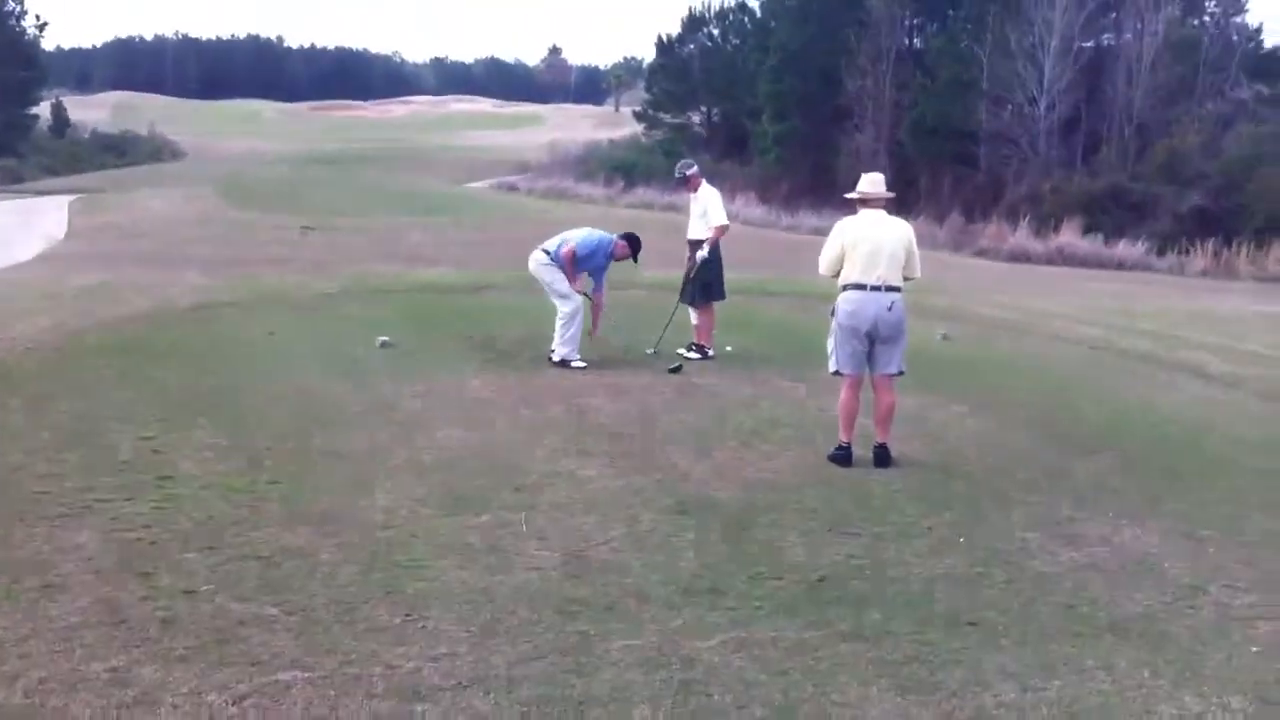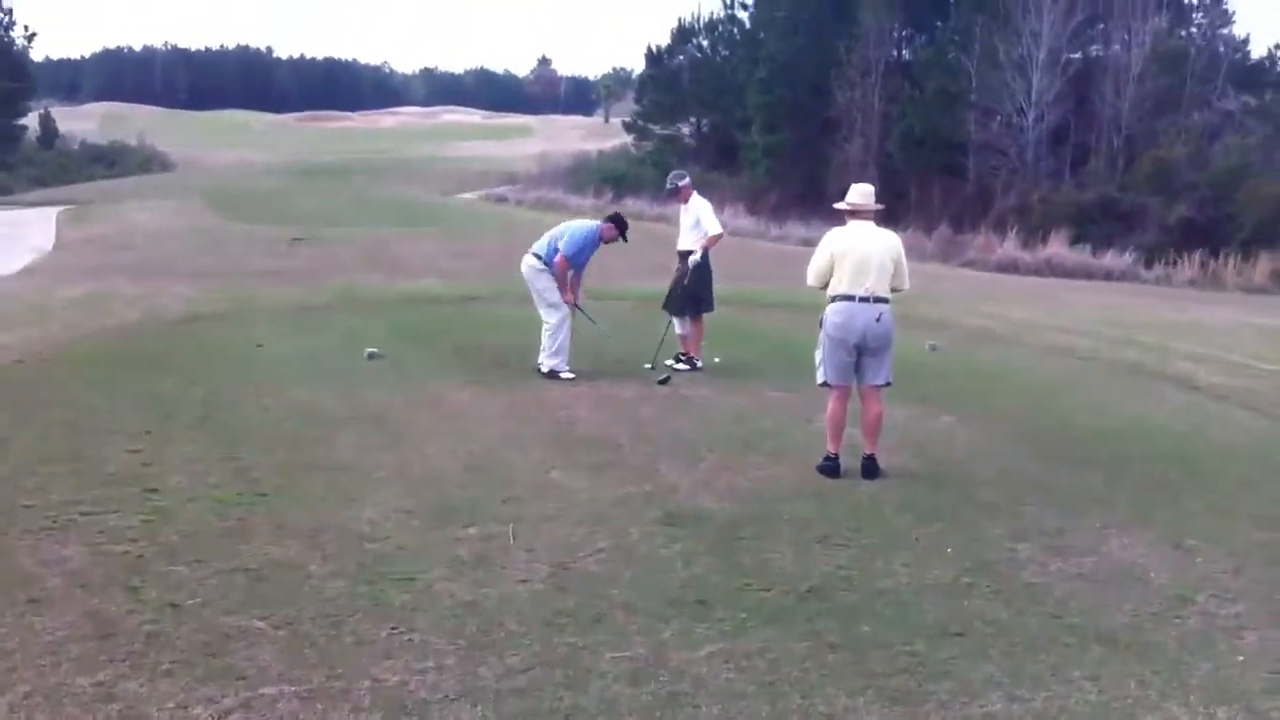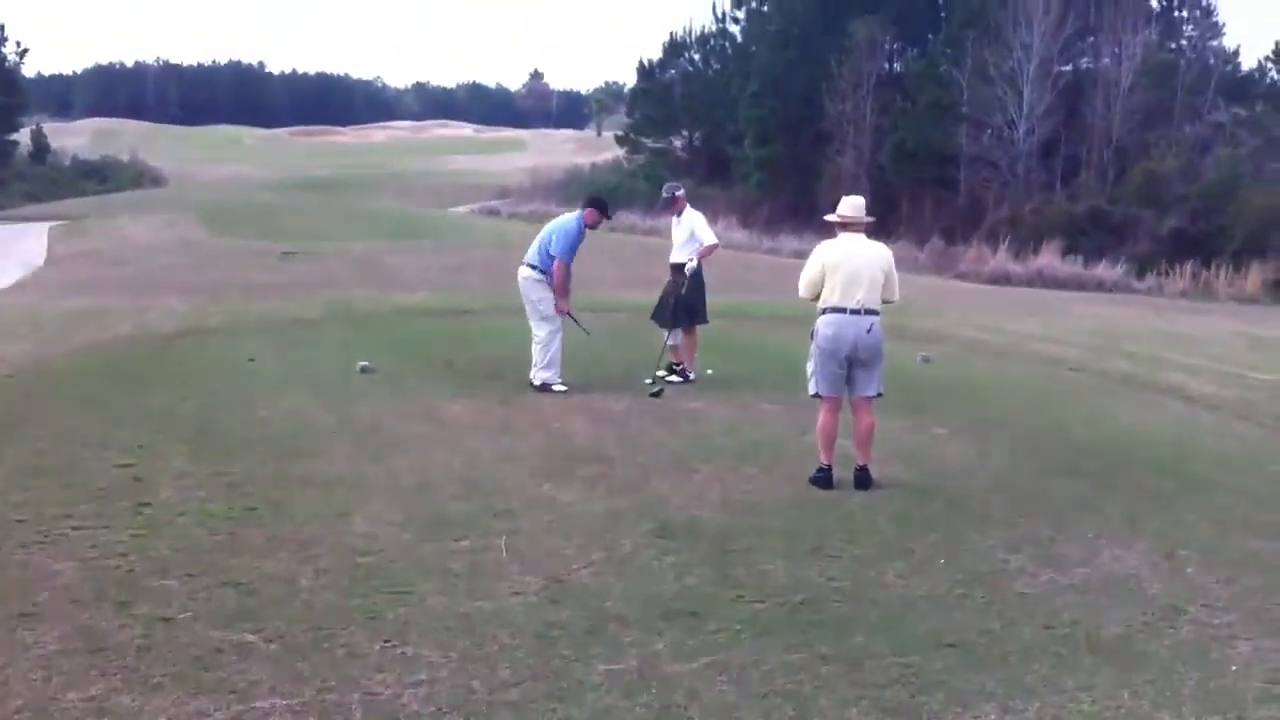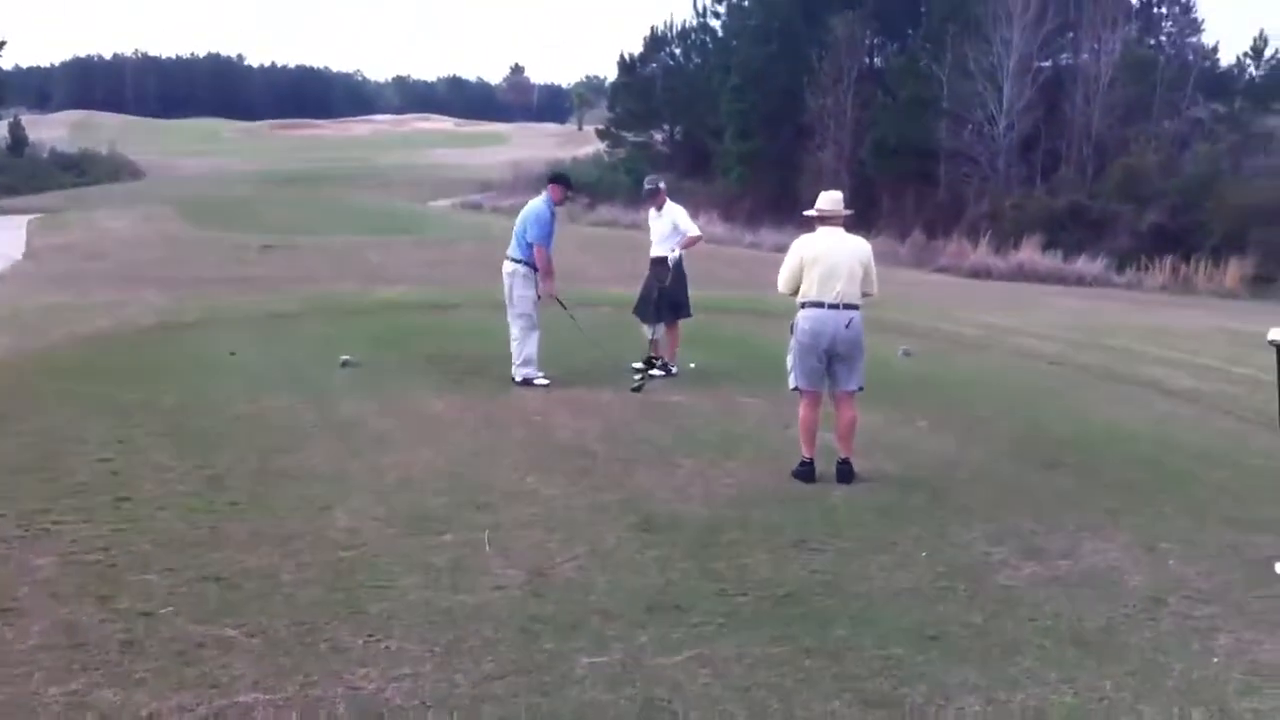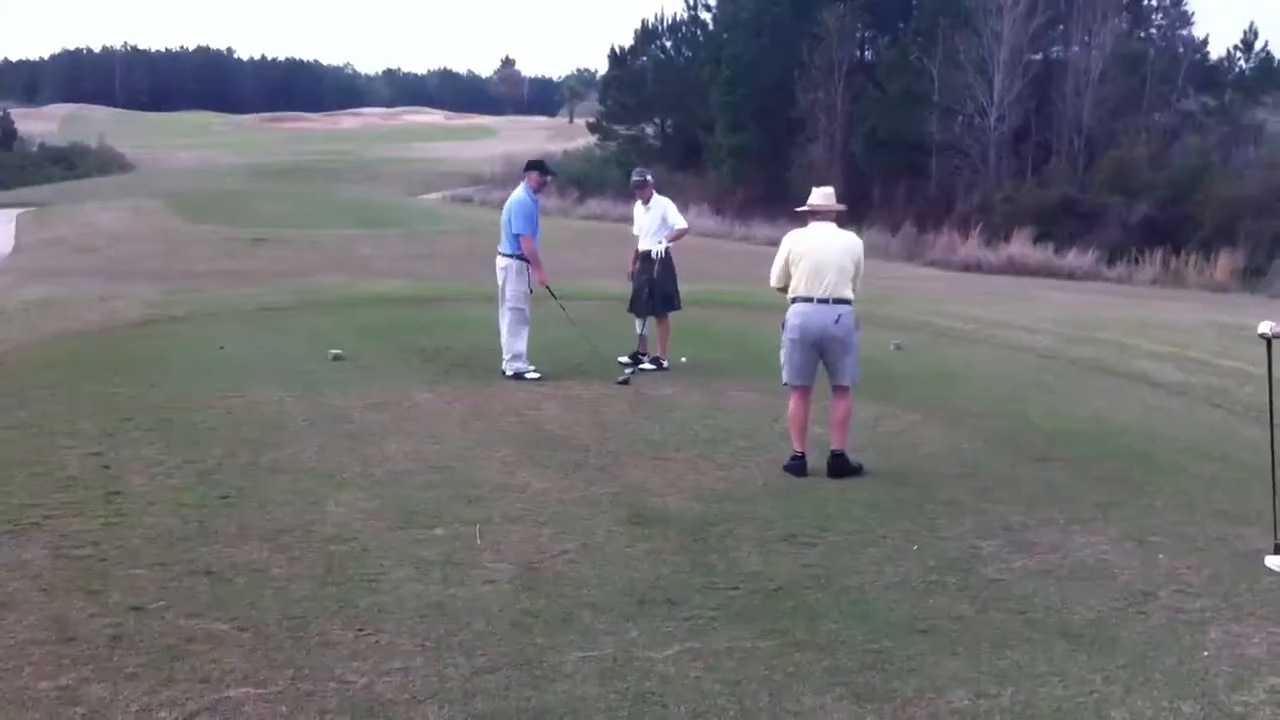
dt=0.2s
person 1, frame 1
left shoulder: (847, 225)
right shoulder: (903, 228)
left elbow: (827, 269)
right elbow: (912, 273)
left hip: (854, 303)
right hip: (891, 304)
left knee: (851, 380)
right knee: (884, 381)
left ankle: (844, 447)
right ankle: (882, 448)
person 1, frame 2
left shoulder: (836, 236)
right shoulder: (892, 240)
left elbow: (815, 280)
right elbow: (900, 284)
left hip: (842, 314)
right hip: (878, 316)
left knee: (838, 391)
right knee: (872, 393)
left ankle: (832, 458)
right ankle: (870, 459)
person 1, frame 3
left shoulder: (826, 249)
right shoulder: (883, 252)
left elbow: (806, 292)
right elbow: (890, 296)
left hip: (833, 326)
right hip: (869, 328)
left knee: (830, 403)
right knee: (864, 404)
left ankle: (825, 470)
right ankle: (863, 471)
person 1, frame 4
left shoulder: (804, 243)
right shoulder: (861, 246)
left elbow: (785, 287)
right elbow: (869, 290)
left hip: (812, 321)
right hip: (849, 322)
left knee: (810, 397)
right knee: (846, 398)
left ankle: (807, 463)
right ankle: (845, 464)
person 1, frame 5
left shoulder: (794, 238)
right shoulder: (853, 241)
left elbow: (778, 283)
right elbow: (853, 284)
left hip: (802, 316)
right hip: (840, 316)
left knee: (800, 391)
right knee: (842, 391)
left ankle: (798, 457)
right ankle: (838, 456)
person 2, frame 1
left shoulder: (709, 194)
right shoulder: (695, 195)
left elbow: (722, 225)
left wrist: (706, 247)
left hip: (706, 252)
right hip: (697, 250)
left knee: (704, 301)
right knee: (693, 300)
left ankle: (707, 347)
right ankle: (697, 342)
person 2, frame 2
left shoulder: (701, 205)
right shoulder: (685, 206)
left elbow: (717, 233)
left wrist: (700, 252)
left hip: (696, 262)
right hip: (685, 262)
left knee: (694, 312)
right knee: (676, 309)
left ankle: (695, 358)
right ankle: (685, 352)
person 2, frame 3
left shoulder: (695, 218)
right shoulder: (675, 219)
left elbow: (713, 243)
left wrist: (696, 259)
left hip: (689, 274)
right hip: (676, 274)
left knee: (688, 324)
right knee: (665, 319)
left ankle: (688, 370)
right ankle: (676, 363)
person 2, frame 4
left shoulder: (676, 211)
right shoulder: (652, 213)
left elbow: (696, 235)
left wrist: (678, 249)
left hip: (670, 267)
right hip: (655, 267)
left knee: (670, 319)
right knee: (646, 313)
left ankle: (670, 364)
right ankle: (655, 356)
person 2, frame 5
left shoulder: (664, 204)
right shoulder: (638, 207)
left elbow: (683, 228)
left wrist: (665, 241)
right wrist: (632, 263)
left hip: (660, 261)
right hip: (643, 261)
left knee: (660, 312)
right knee: (638, 309)
left ankle: (662, 358)
right ankle: (642, 352)
person 3, frame 1
left shoulder: (605, 257)
right shoulder: (599, 240)
left elbow: (598, 293)
right elbow: (566, 252)
left wrist: (594, 326)
right wrist: (573, 281)
left hip: (548, 263)
right hip: (543, 261)
left knee: (569, 304)
right knee: (573, 304)
left ankle: (558, 350)
right ankle: (564, 356)
person 3, frame 2
left shoulder: (593, 240)
right shoulder: (584, 232)
left elbow: (577, 272)
right elbow: (560, 261)
left wrist: (573, 299)
right wrist: (565, 292)
left hip: (540, 266)
right hip: (536, 265)
left knee: (554, 314)
right knee: (559, 314)
left ankle: (546, 361)
right ankle: (553, 366)
person 3, frame 3
left shoulder: (577, 228)
right shoulder: (569, 227)
left elbow: (565, 266)
right elbow: (559, 267)
left wrist: (565, 298)
right wrist: (561, 299)
left hip: (536, 276)
right hip: (534, 276)
left knee: (545, 328)
right knee: (550, 328)
left ankle: (538, 375)
right ankle: (545, 379)
person 3, frame 4
left shoulder: (546, 209)
right shoulder: (540, 211)
left elbow: (544, 250)
right elbow: (539, 251)
left wrist: (549, 277)
right wrist: (548, 282)
left hip: (523, 269)
right hip: (520, 270)
left knee: (525, 322)
right knee: (525, 323)
left ankle: (522, 368)
right ankle: (525, 373)
person 3, frame 5
left shoulder: (528, 198)
right shoulder: (522, 200)
right elbow: (525, 241)
left wrist: (535, 267)
right wrist: (539, 269)
left hip: (516, 262)
right hip: (513, 263)
left knee: (516, 316)
right knee: (515, 316)
left ankle: (514, 362)
right ankle: (515, 366)
